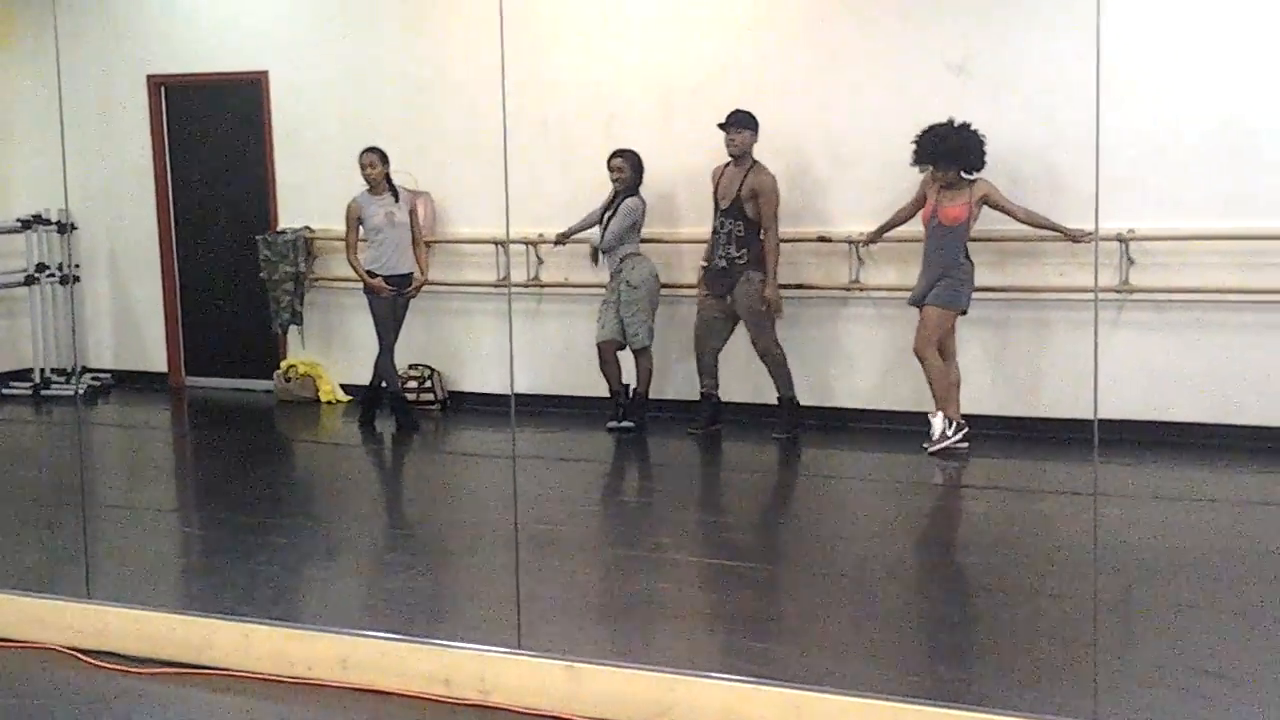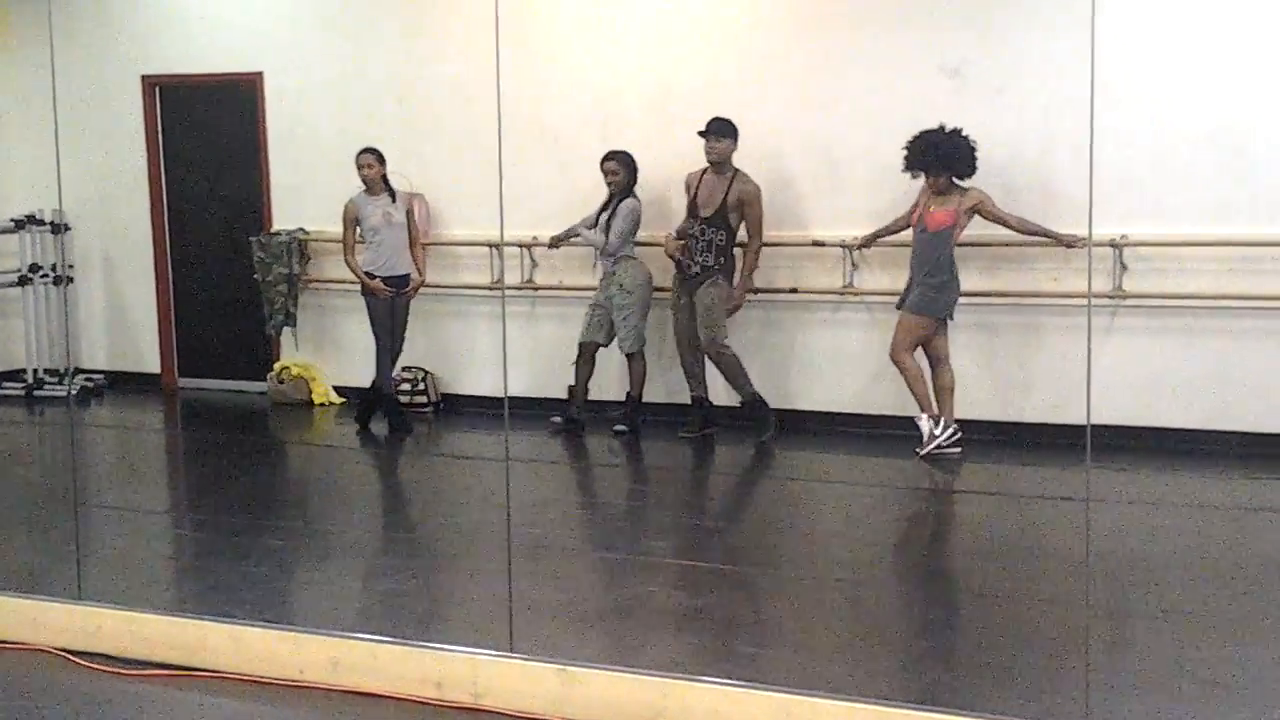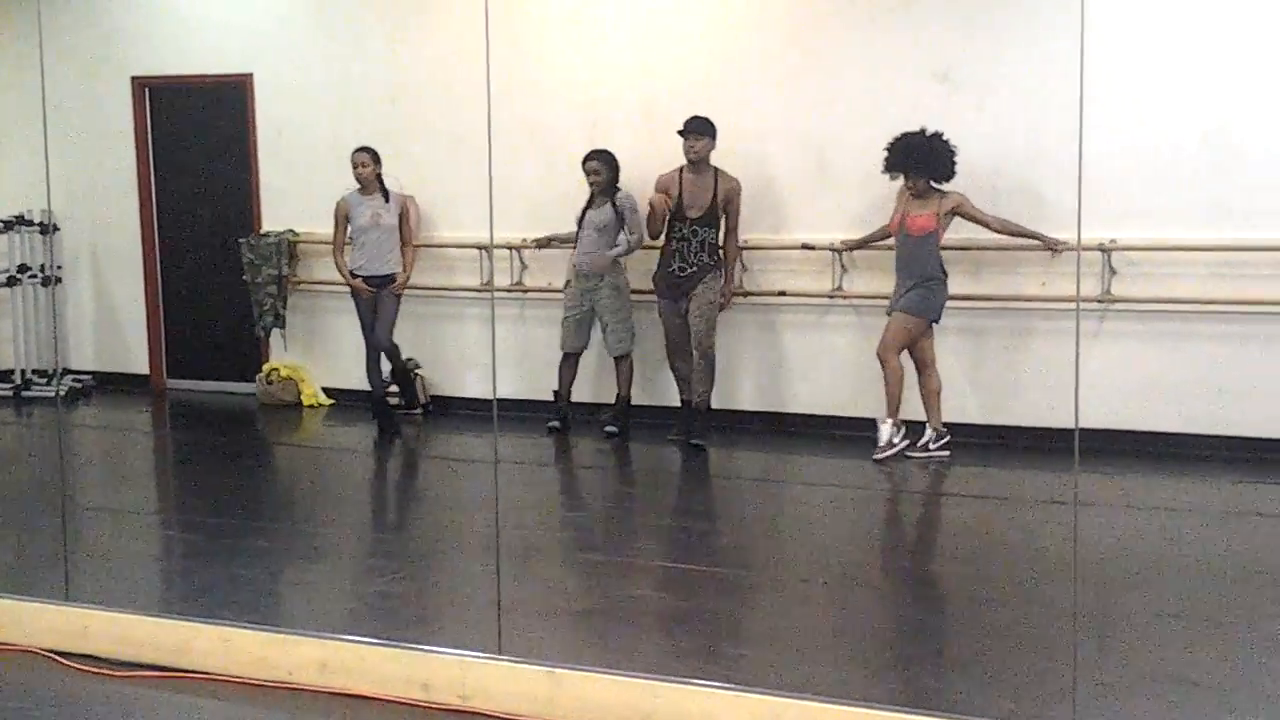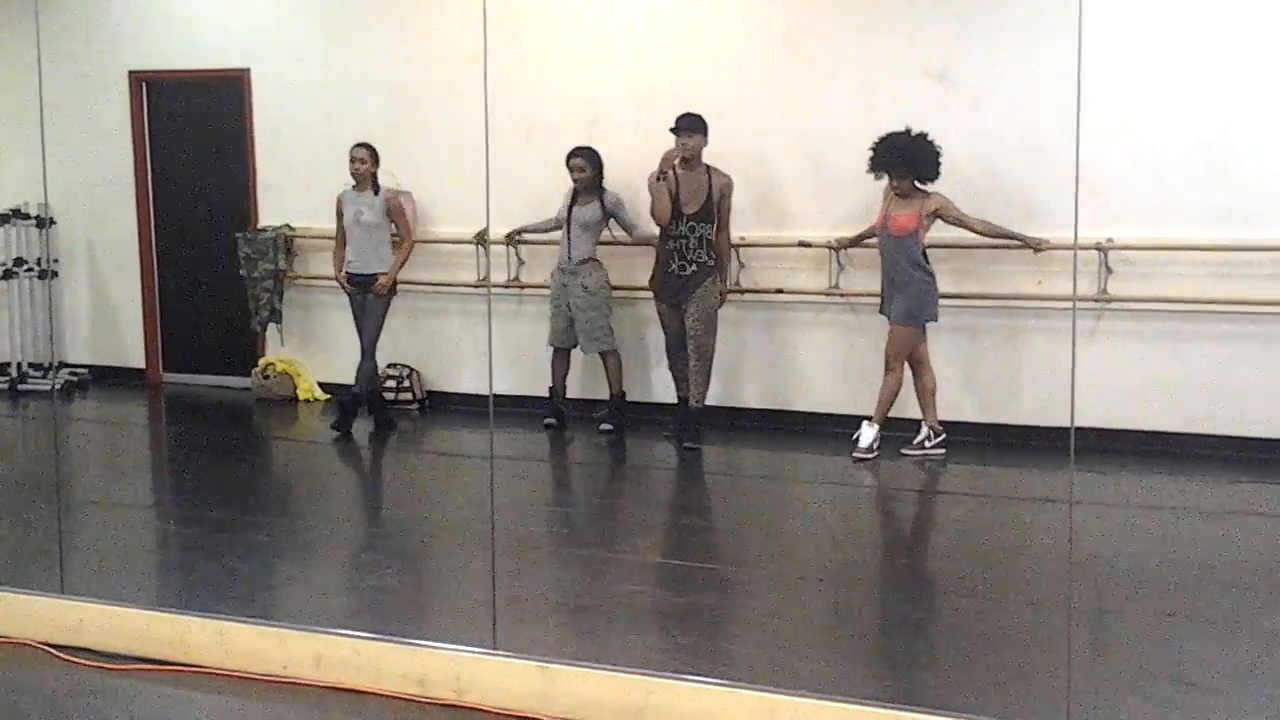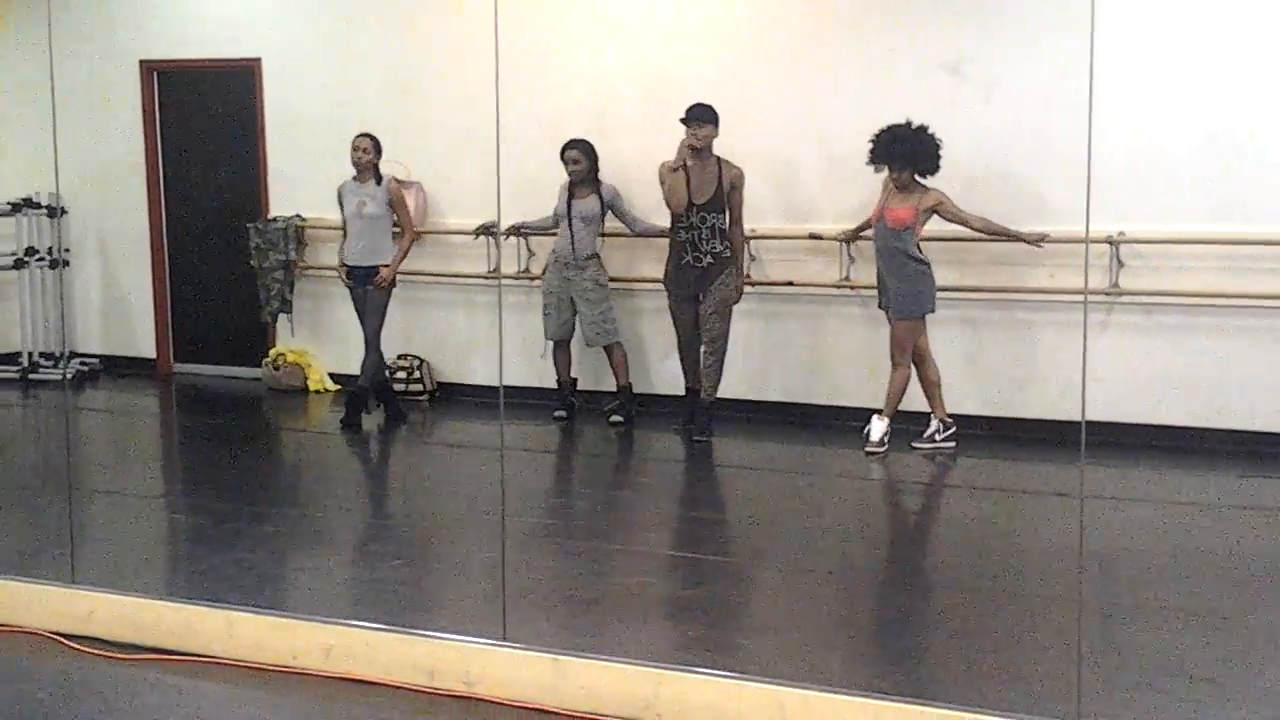
dt=0.3s
person 1, frame 1
left shoulder: (979, 189)
right shoulder: (930, 184)
left elbow: (1018, 213)
right elbow: (908, 210)
left wrist: (1064, 230)
right wrist: (878, 232)
left hip: (953, 279)
right hip: (931, 278)
left knee: (923, 347)
right knee: (945, 353)
left ankle: (944, 421)
right ankle: (954, 425)
person 1, frame 2
left shoulder: (970, 198)
right shoulder: (927, 192)
left elbow: (1010, 221)
right elbow: (907, 219)
left wrist: (1057, 236)
right wrist: (872, 237)
left hip: (937, 286)
right hip: (921, 284)
left knee: (900, 351)
right knee: (938, 359)
left ankle: (932, 421)
right ankle: (947, 429)
person 1, frame 3
left shoulder: (949, 202)
right shoulder: (904, 195)
left elbow: (993, 223)
left wrist: (1042, 238)
right wrist: (859, 242)
left hip: (927, 289)
right hip: (906, 289)
left knee: (887, 352)
right knee: (923, 362)
left ankle: (893, 428)
right ankle: (936, 434)
person 1, frame 4
left shoulder: (932, 202)
right shoulder: (889, 194)
left elbow: (975, 225)
left wrist: (1023, 239)
right wrist: (853, 240)
left hip: (915, 291)
right hip: (894, 290)
left knee: (893, 363)
right knee: (918, 361)
left ankle: (872, 431)
right ankle: (932, 432)
person 1, frame 5
left shoulder: (930, 198)
right shoulder: (888, 186)
left elbow: (972, 221)
left wrist: (1019, 236)
right wrist: (856, 230)
left hip: (911, 283)
right hip: (890, 283)
left knee: (900, 358)
right knee: (920, 355)
left ankle: (881, 424)
right ankle: (942, 425)
person 2, frame 1
left shoulder: (762, 179)
right shoulder: (718, 173)
left elbow: (770, 233)
left wrist: (771, 282)
right wrist: (705, 258)
left hip: (746, 272)
right hip: (715, 271)
left knee: (764, 341)
right knee: (704, 341)
left ankle: (789, 409)
right ankle: (710, 408)
person 2, frame 2
left shoulder: (745, 188)
right shoulder: (693, 180)
left elbow: (755, 239)
left wrist: (743, 286)
right wrist: (673, 236)
left hip: (716, 275)
right hip: (685, 274)
left knee: (711, 342)
right knee: (686, 346)
left ankle: (756, 405)
right ankle: (701, 411)
person 2, frame 3
left shoulder: (728, 185)
right shoulder: (667, 181)
left elbow: (731, 235)
right elbow: (654, 233)
left wrist: (729, 279)
right wrist: (656, 209)
left hip: (705, 275)
right hip: (669, 275)
left knee: (702, 342)
right knee: (676, 347)
left ankle: (701, 415)
right ankle: (688, 412)
person 2, frame 4
left shoulder: (721, 182)
right shoulder: (661, 176)
left elbow: (722, 232)
right elbow: (661, 219)
left wrist: (724, 278)
right wrist: (663, 175)
left hip: (703, 276)
right hip: (667, 274)
left knee: (700, 347)
right knee: (675, 347)
left ankle: (694, 420)
right ankle: (684, 408)
person 2, frame 5
left shoulder: (731, 173)
right shoulder: (670, 168)
left elbow: (735, 225)
right elbow: (677, 206)
left wrist: (739, 271)
right wrist: (680, 161)
left hip: (718, 268)
right hip: (681, 267)
left knee: (714, 341)
right knee: (687, 340)
left ankle: (705, 412)
right ankle: (692, 400)
person 3, frame 1
left shoulder: (406, 199)
right shoulder: (357, 205)
left elbow: (418, 241)
right elbow: (351, 252)
left wrist: (422, 274)
right wrist: (368, 280)
left hip: (404, 279)
right hip: (378, 280)
left knee: (388, 344)
right knee: (387, 344)
left ankle: (371, 400)
right ankle: (401, 407)
person 3, frame 2
left shoulder: (404, 200)
right shoulder: (354, 206)
left elbow: (415, 242)
right elbow: (349, 253)
left wrist: (420, 274)
right wrist: (366, 281)
left hip: (402, 280)
right hip: (376, 282)
left knee: (395, 346)
right knee: (385, 345)
left ankle: (371, 399)
right ankle: (393, 410)
person 3, frame 3
left shoulder: (398, 202)
right shoulder: (346, 205)
left elbow: (408, 244)
right elbow: (338, 249)
left wrist: (406, 274)
right wrist: (349, 279)
left hip: (389, 280)
right hip: (363, 282)
left knee: (383, 340)
right knee: (371, 346)
left ankle: (403, 376)
right ankle: (383, 412)
person 3, frame 4
left shoulder: (387, 198)
right shoulder: (343, 200)
left elbow: (407, 241)
left wrist: (391, 275)
right wrist: (338, 272)
left hip: (379, 280)
right hip: (354, 280)
left knee: (368, 345)
right knee: (366, 346)
left ankle: (350, 408)
right ankle: (379, 411)
person 3, frame 5
left shoulder: (389, 189)
right shoulder: (344, 190)
left elbow: (409, 233)
left wrist: (392, 268)
right wrist: (341, 265)
left hip: (378, 272)
right hip: (354, 272)
left knee: (371, 338)
right knee: (371, 338)
left ankle: (356, 403)
right ankle: (389, 402)
person 4, frame 1
left shoulder: (632, 204)
right shoulder: (617, 197)
left elbow: (605, 242)
right elbow: (597, 215)
left wrist: (594, 247)
right wrist: (568, 232)
left hip: (635, 275)
right hip: (618, 278)
left knee: (640, 345)
right knee: (605, 345)
left ankle: (638, 408)
right ankle: (622, 403)
person 4, frame 2
left shoulder: (630, 205)
right shoulder: (613, 200)
left elbow: (609, 245)
right elbow: (593, 220)
left wrist: (581, 233)
right wrist: (563, 234)
left hip: (628, 277)
right hip: (609, 279)
left knee: (632, 347)
right knee: (586, 344)
left ankle: (632, 411)
right ankle: (575, 409)
person 4, frame 3
left shoulder: (623, 200)
right shoulder: (591, 200)
left elbow: (636, 238)
left wrist: (611, 256)
right wrist: (553, 237)
left hip: (608, 280)
right hip: (578, 280)
left knee: (620, 348)
right knee: (571, 347)
left ankle: (621, 410)
right ankle: (562, 408)
person 4, frame 4
left shoulder: (608, 199)
right shoulder: (571, 195)
left elbow: (634, 231)
left wrist: (659, 237)
right wrist: (523, 229)
left hip: (588, 275)
right hip: (561, 275)
left knee: (603, 342)
right knee: (560, 342)
left ankle: (616, 406)
right ankle: (557, 403)
person 4, frame 5
left shoulder: (606, 192)
right shoulder: (565, 189)
left elbow: (634, 224)
left wrist: (665, 230)
right wrist: (523, 225)
left hip: (588, 270)
right hip: (557, 269)
left knee: (606, 335)
right knee: (560, 336)
left ankle: (625, 396)
right ankle: (566, 395)
